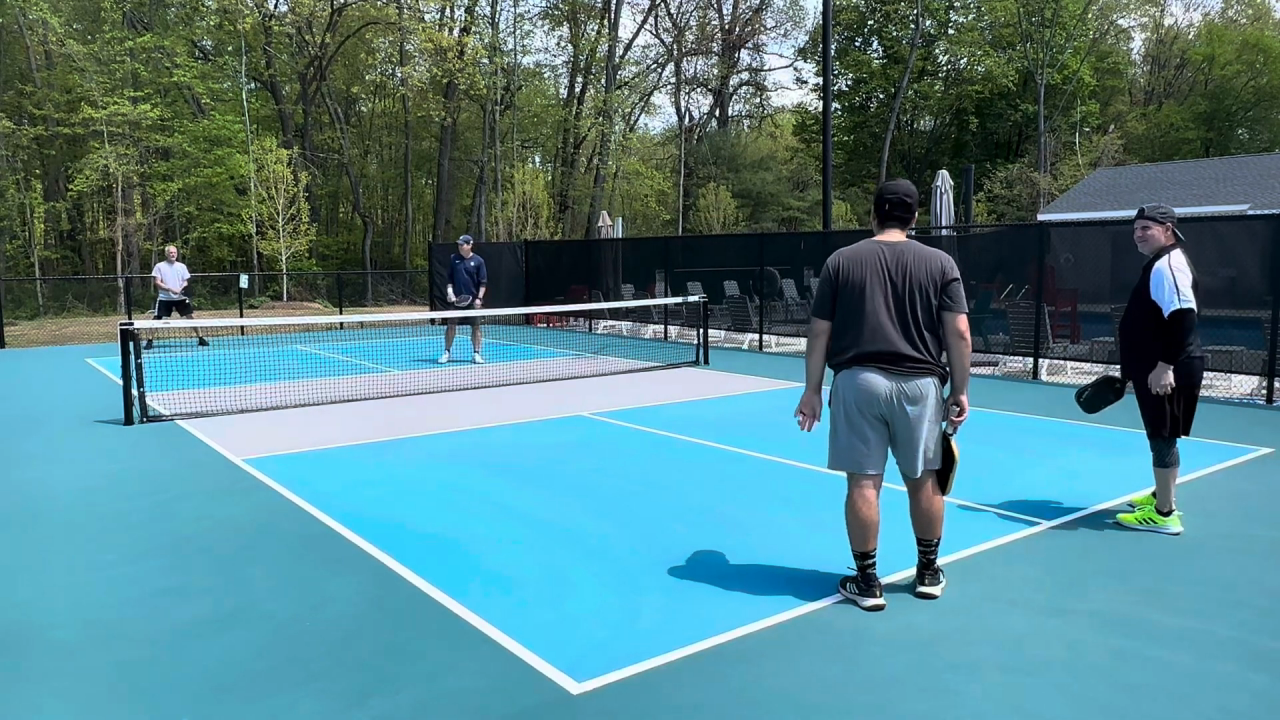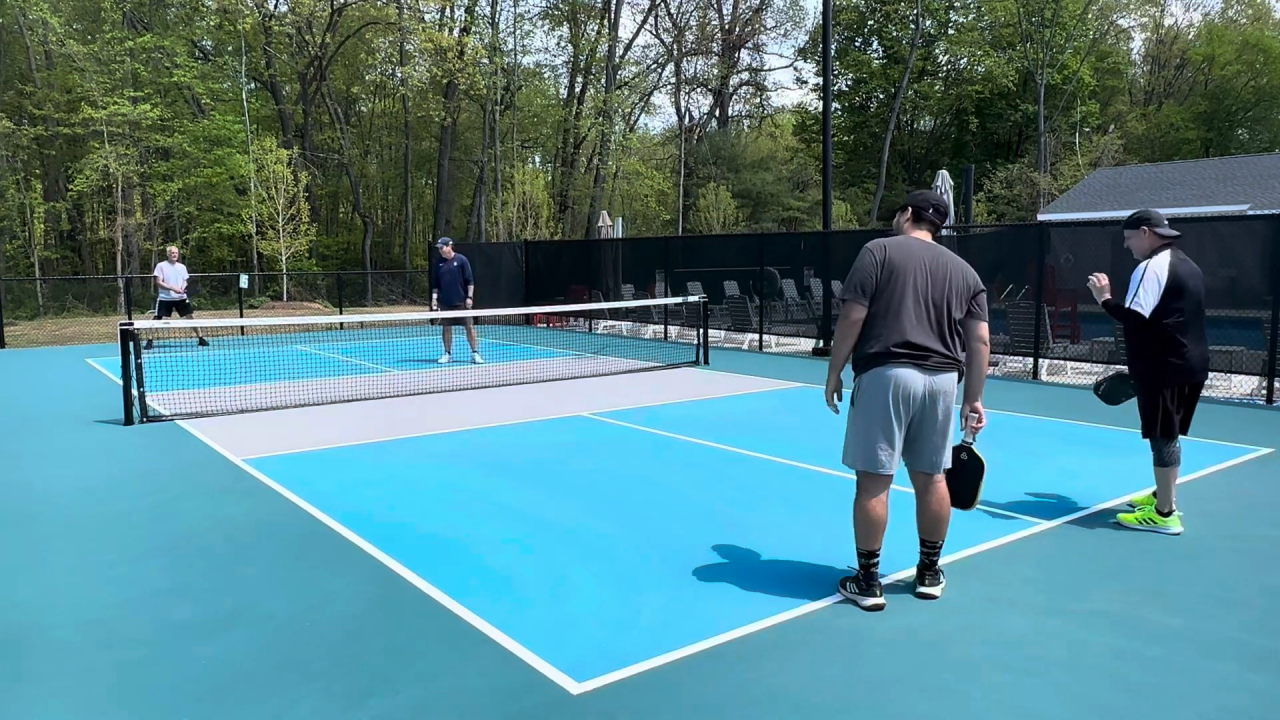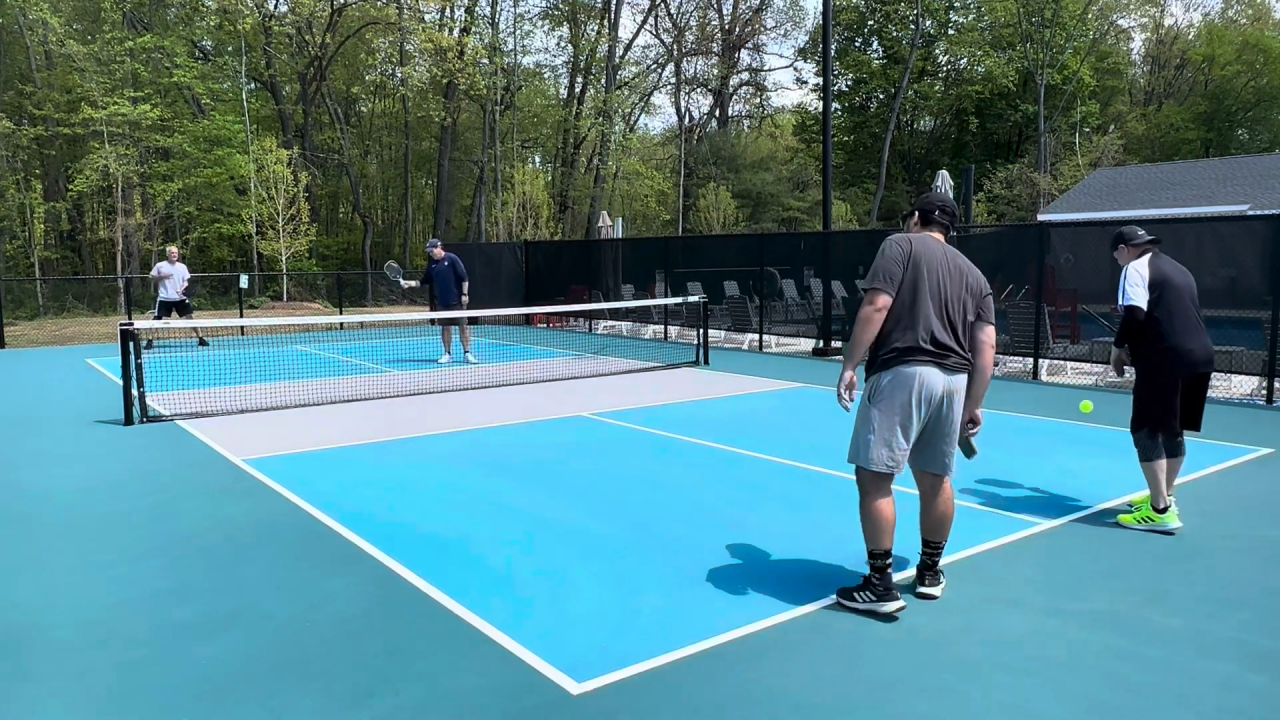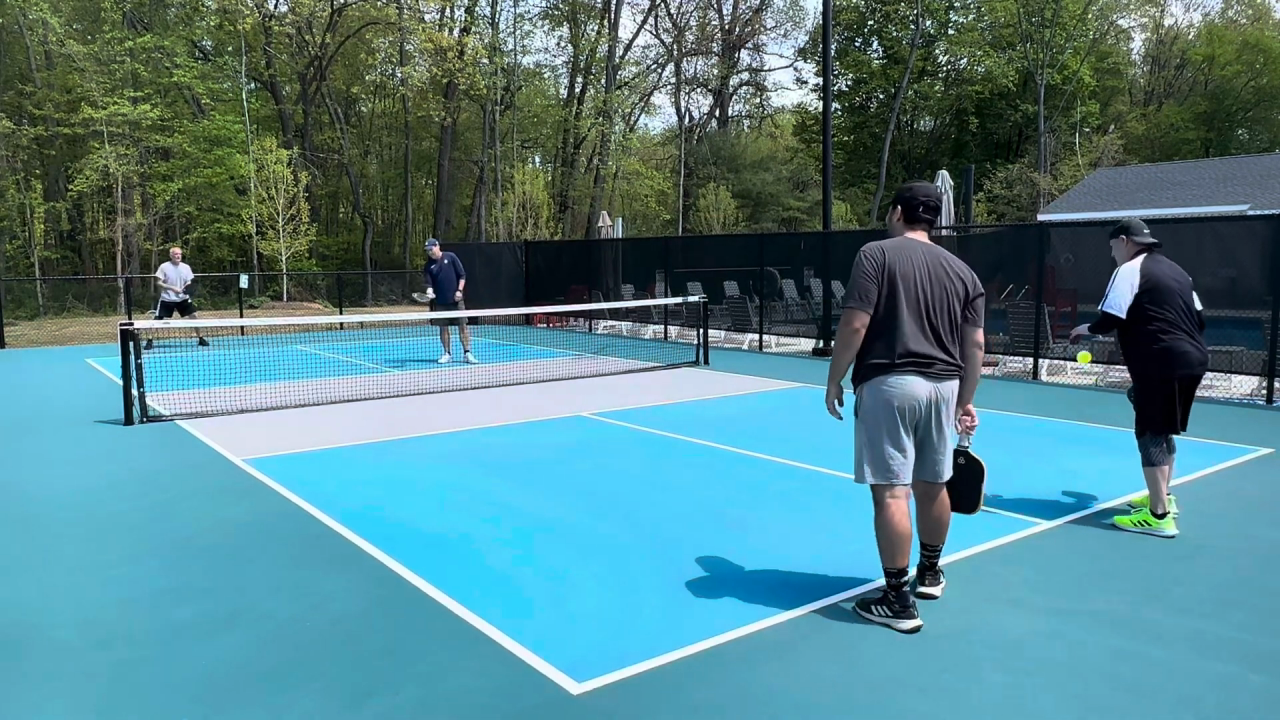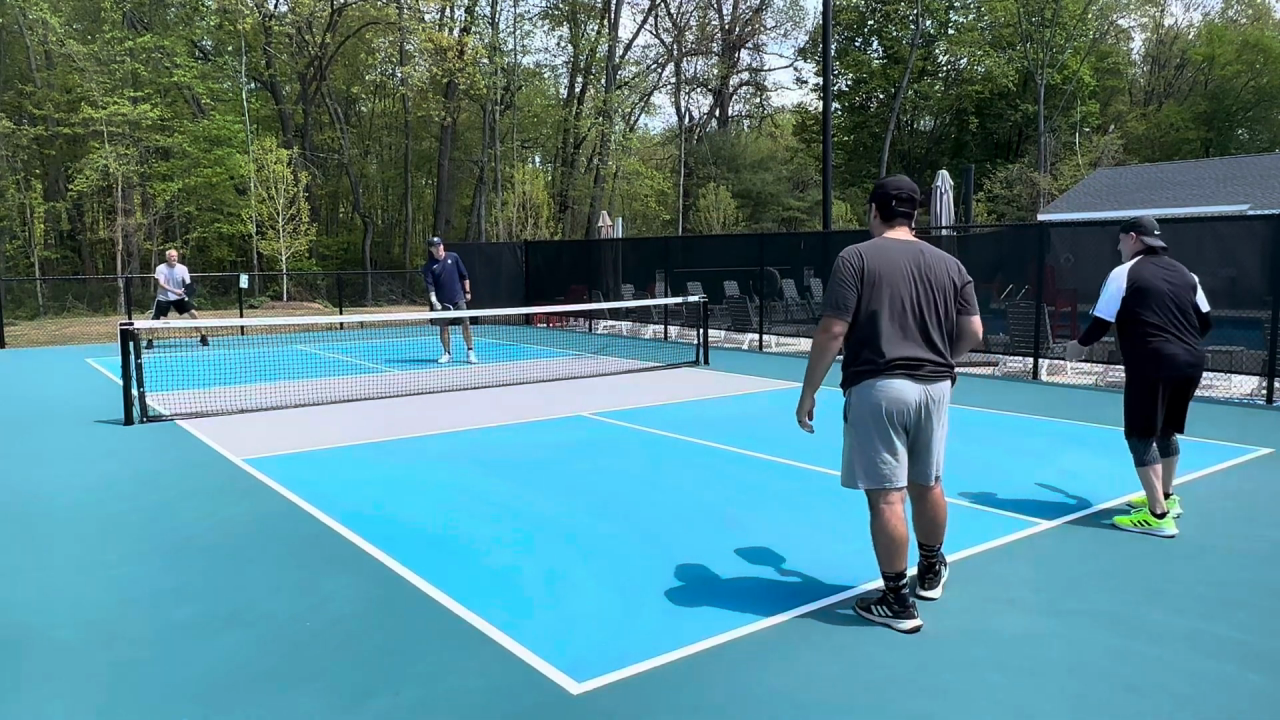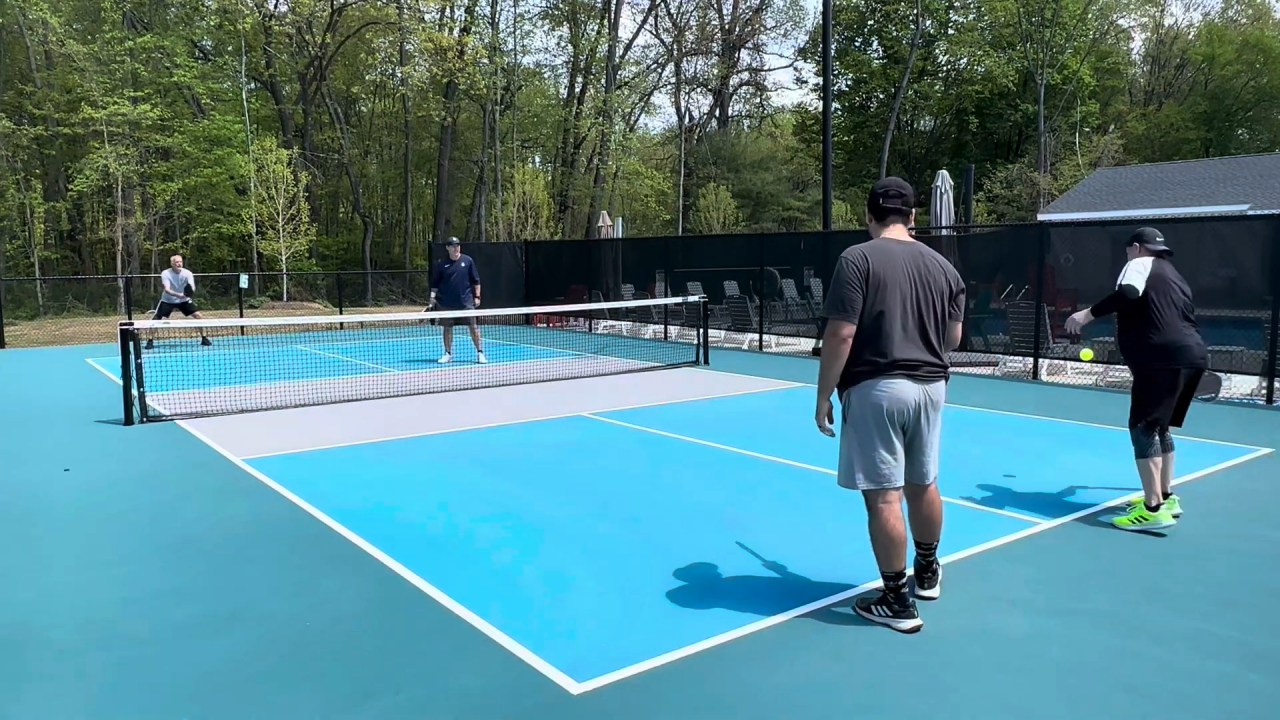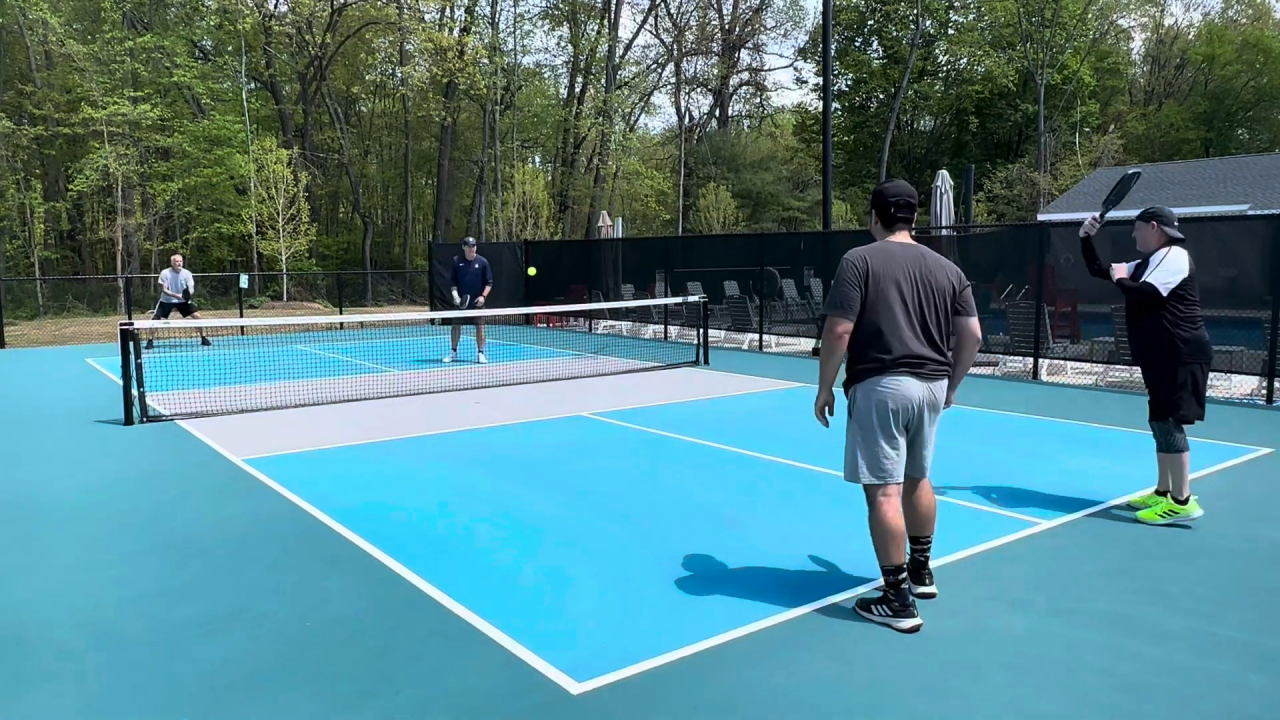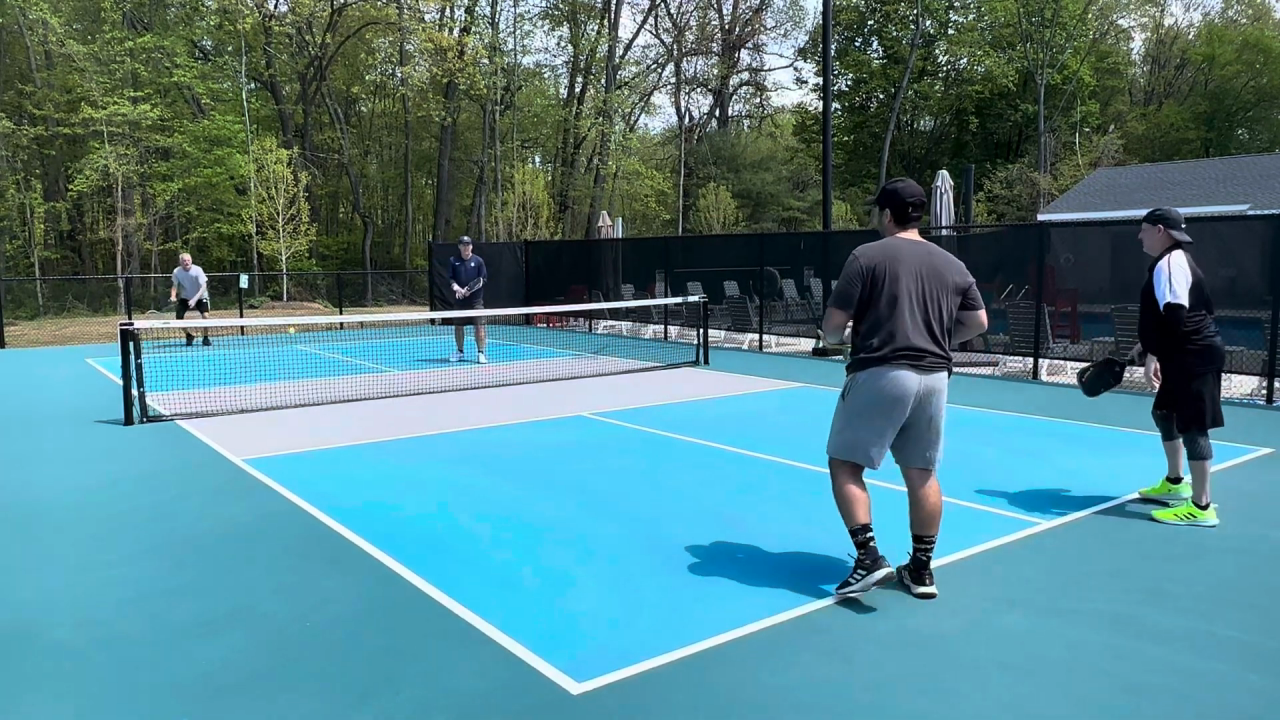
dt=0.4s
person 1, frame 1
left shoulder: (841, 261)
right shoulder: (940, 263)
left elbow: (819, 331)
right elbow: (959, 334)
left wrist: (810, 390)
right wrist: (959, 390)
left hip: (858, 382)
right hip: (918, 383)
left knee: (863, 482)
right knee: (922, 480)
left ankle: (867, 581)
right ankle: (928, 572)
person 1, frame 2
left shoulder: (880, 250)
right shoulder: (964, 270)
left elbow: (852, 315)
right elbow: (980, 342)
left wrist: (834, 371)
right wrist: (973, 399)
left hip: (885, 375)
right hip: (940, 379)
left knee: (873, 480)
right knee: (931, 478)
left ankle: (867, 581)
right ankle: (929, 573)
person 1, frame 3
left shoulder: (900, 245)
right shoulder: (973, 273)
left elbow: (876, 306)
right elbow: (986, 346)
left wrist: (848, 366)
right wrist: (973, 404)
left hip: (902, 375)
right hip: (952, 380)
left knee: (874, 478)
right knee: (936, 479)
left ankle: (881, 584)
right ankle: (929, 572)
person 1, frame 4
left shoulder: (876, 255)
right shoulder: (961, 270)
left elbow: (854, 324)
right elbow: (975, 344)
left wrist: (834, 382)
right wrist: (967, 401)
left hip: (888, 386)
right hip: (943, 386)
left knee: (891, 493)
right knee: (933, 484)
left ankle: (898, 601)
right ankle: (929, 573)
person 1, frame 5
left shoulder: (855, 259)
right shoulder: (949, 265)
left elbow: (832, 332)
right elbow: (972, 335)
left wrist: (808, 393)
left hip: (878, 390)
right hip: (934, 387)
left knee: (887, 496)
right knee: (928, 485)
left ankle: (898, 602)
right ankle: (930, 573)
person 1, frame 6
left shoulder: (857, 259)
right shoulder: (942, 266)
left elbow: (840, 335)
right elbow: (952, 338)
left wrist: (823, 396)
left hip: (876, 389)
right hip: (930, 388)
left knee: (883, 496)
right knee: (922, 484)
left ankle: (898, 601)
right ankle: (927, 573)
person 1, frame 7
left shoulder: (859, 261)
right shoulder: (945, 267)
left elbow: (838, 331)
right elbow: (971, 335)
left wrist: (825, 385)
right wrist: (951, 382)
left hip: (881, 386)
right hip: (931, 386)
left knee: (882, 491)
right knee: (917, 479)
left ankle: (898, 600)
right ankle: (921, 571)
person 1, frame 8
left shoulder: (868, 256)
right shoulder: (951, 265)
left elbow: (835, 321)
right elbow: (978, 323)
left wrist: (837, 339)
left hip: (879, 376)
right hip: (931, 379)
left knee: (845, 465)
right knee: (923, 475)
left ankle: (870, 558)
right ankle: (921, 569)
person 2, frame 1
left shoulder: (1167, 265)
right shoulder: (1161, 264)
left elbow: (1182, 318)
left wrist: (1163, 366)
right wrist: (1137, 369)
left hip: (1164, 371)
right hip: (1157, 369)
left knee: (1162, 437)
right knee: (1162, 435)
left ankle: (1164, 514)
right ankle: (1162, 496)
person 2, frame 2
left shoulder: (1152, 266)
right shoulder: (1188, 265)
left elbow: (1134, 318)
left wrist: (1105, 300)
left hip: (1164, 367)
right hip: (1190, 363)
left knee: (1161, 436)
right knee: (1169, 434)
left ankle: (1164, 514)
right ankle: (1162, 495)
person 2, frame 3
left shoulder: (1136, 268)
right shoulder: (1178, 270)
left elbow: (1134, 315)
left wrist: (1118, 348)
right wrist: (1132, 348)
left hip: (1166, 362)
right hip: (1197, 358)
left knee: (1146, 430)
right knee: (1172, 431)
left ankle: (1161, 510)
right ankle: (1163, 497)
person 2, frame 4
left shoulder: (1130, 271)
right shoulder: (1176, 271)
left elbow: (1109, 318)
right elbow: (1199, 319)
left wrist: (1085, 329)
left hip: (1160, 365)
right hip: (1192, 360)
left knee: (1150, 435)
right knee: (1163, 432)
left ankle: (1159, 516)
right ankle: (1163, 498)
person 2, frame 5
left shoulder: (1124, 273)
right shoulder: (1184, 273)
left elbow: (1101, 321)
right elbow: (1205, 321)
left wrist: (1080, 344)
left hip: (1152, 366)
right hip: (1190, 364)
left knee: (1140, 435)
right knee: (1164, 431)
left ankle: (1158, 515)
right ankle: (1166, 498)
person 2, frame 6
left shoulder: (1140, 265)
right shoulder: (1173, 281)
left elbow: (1127, 296)
left wrist: (1089, 313)
left hip: (1163, 359)
right hip: (1190, 357)
left knee: (1143, 427)
right knee: (1158, 426)
left ankle: (1154, 509)
right ankle: (1165, 497)
person 2, frame 7
left shoulder: (1172, 256)
right shoulder: (1147, 263)
left elbow: (1145, 294)
right elbow: (1100, 272)
left wrist: (1122, 277)
right wrist: (1086, 240)
left hip: (1180, 355)
right hip: (1162, 357)
left knee: (1168, 420)
right knee: (1162, 422)
left ankle: (1183, 501)
right ankle: (1164, 493)
person 2, frame 8
left shoulder: (1169, 264)
right shoulder: (1177, 261)
left elbow: (1174, 315)
left wrist: (1152, 355)
right wrist: (1146, 345)
left hip: (1192, 360)
right hip: (1192, 358)
left knee: (1192, 427)
right knee: (1164, 412)
left ankle: (1201, 507)
right ankle: (1174, 482)
